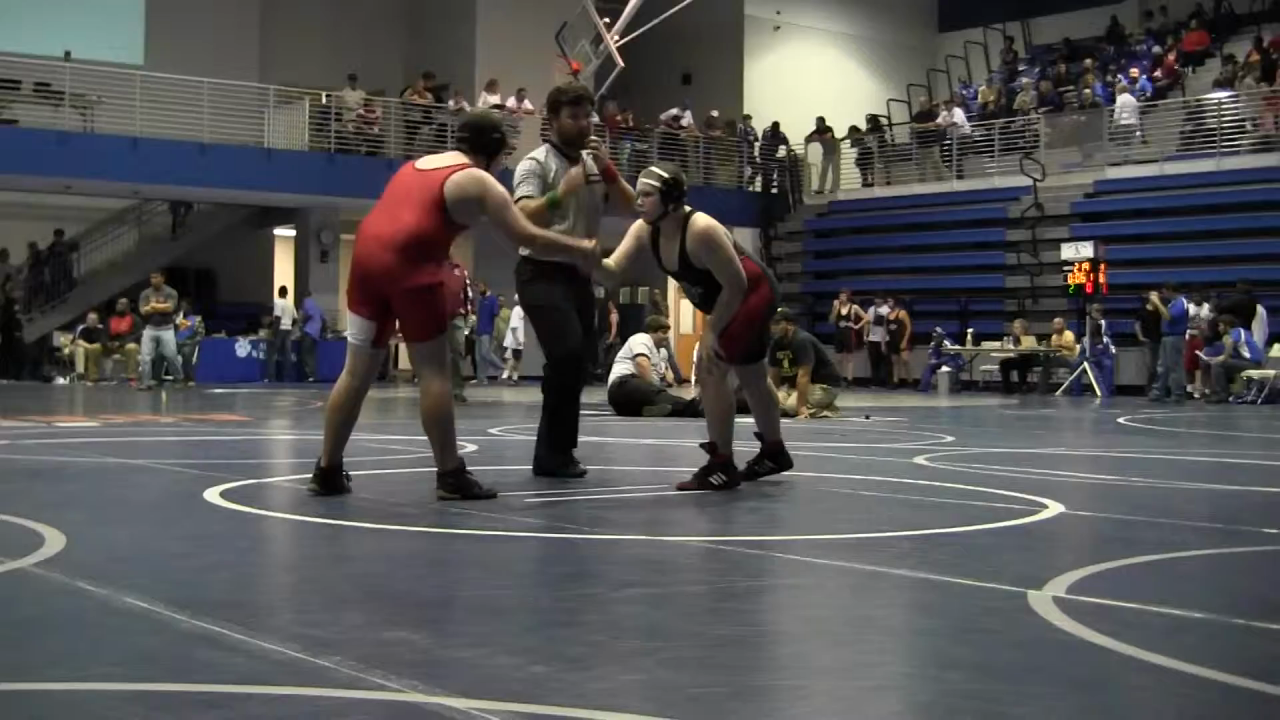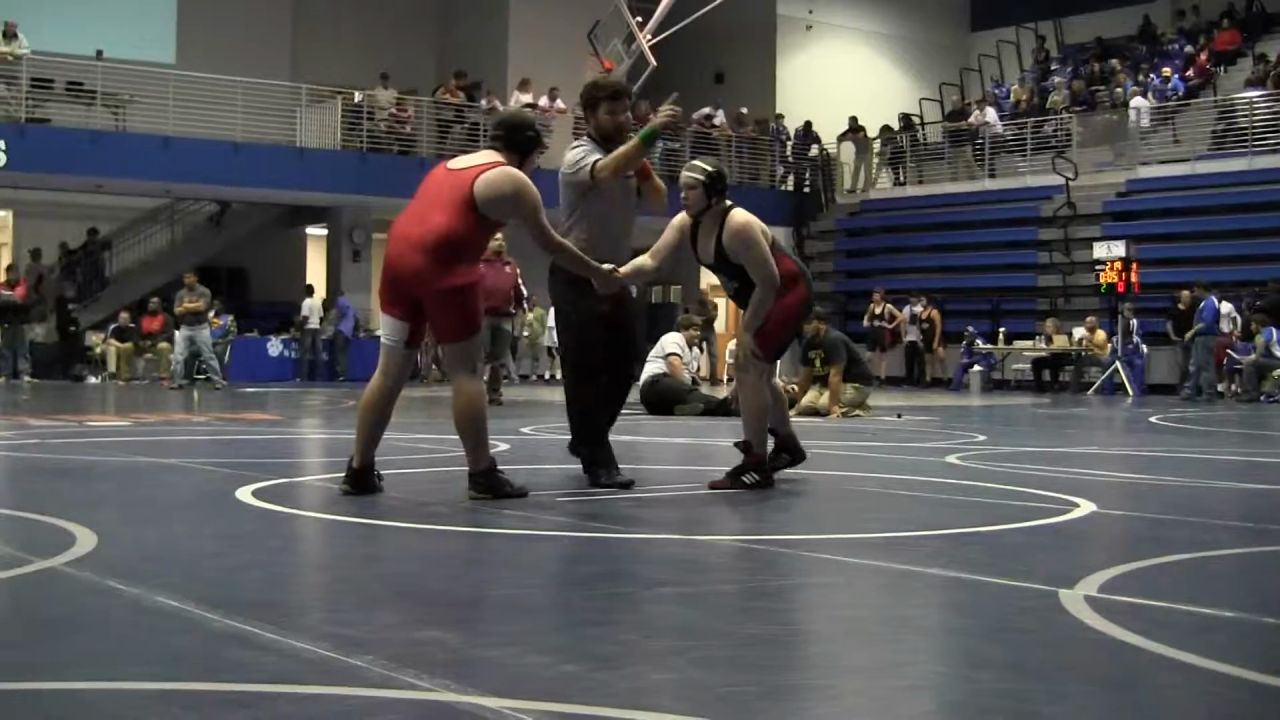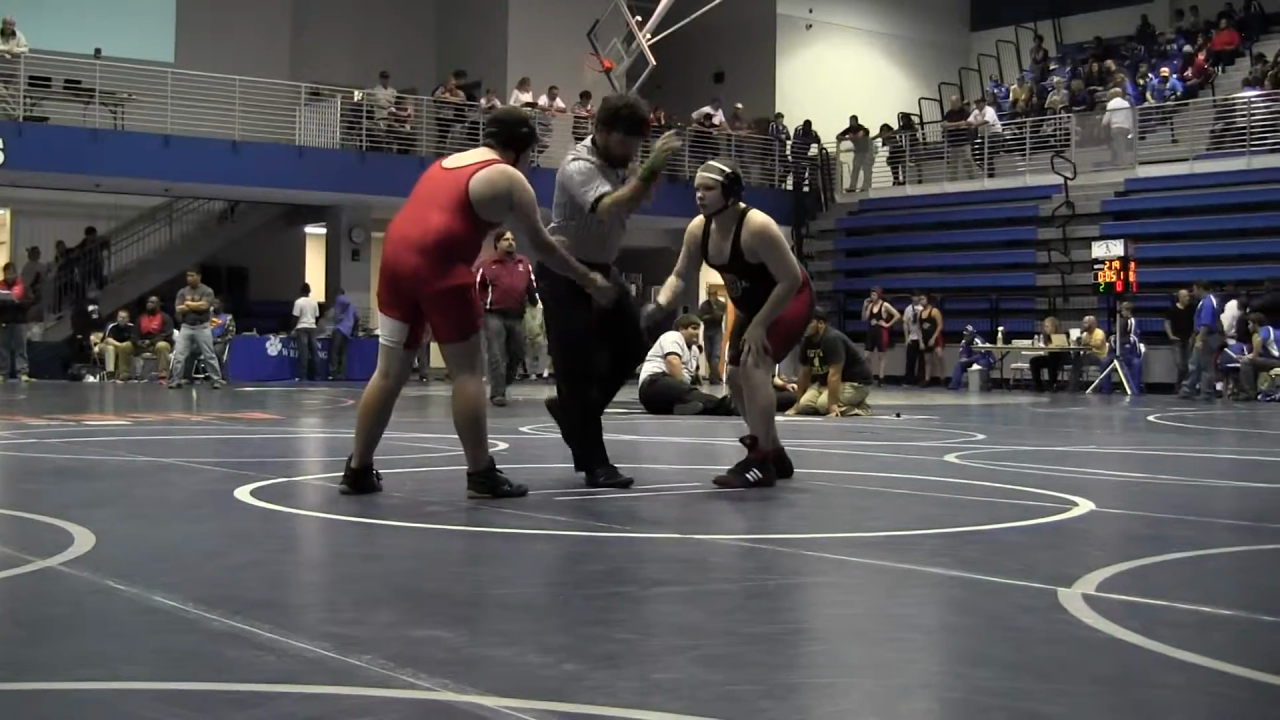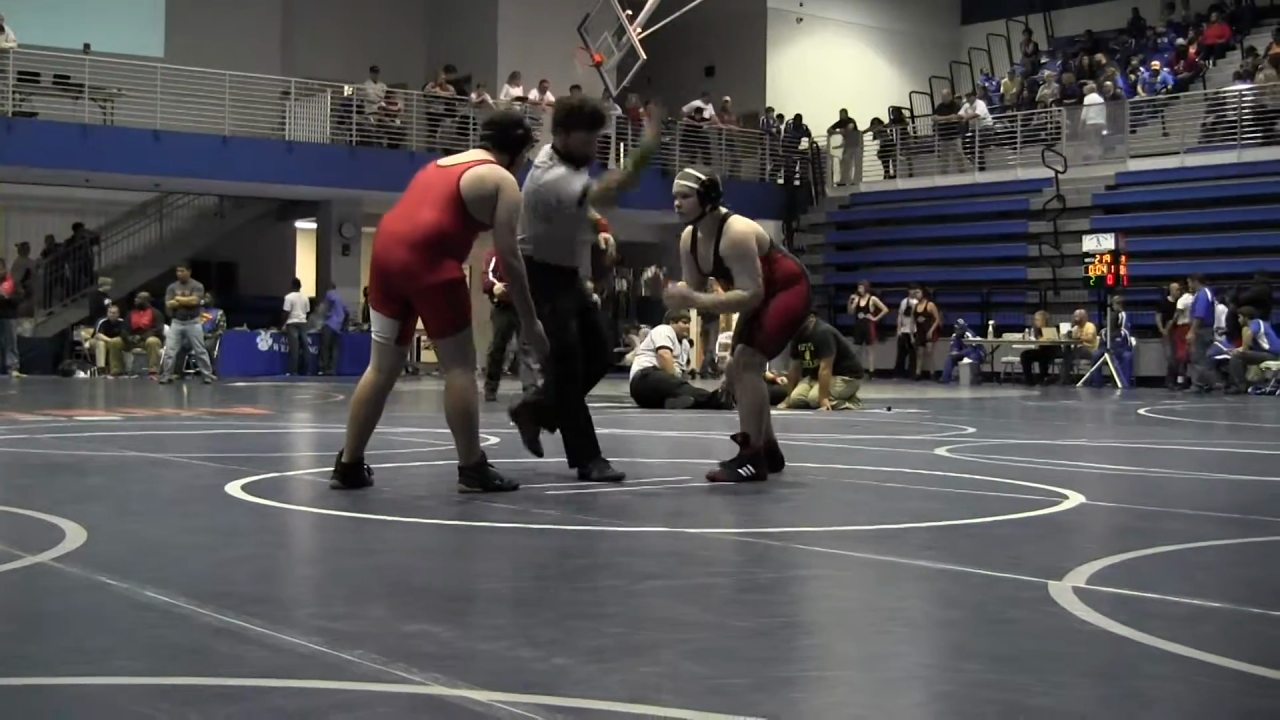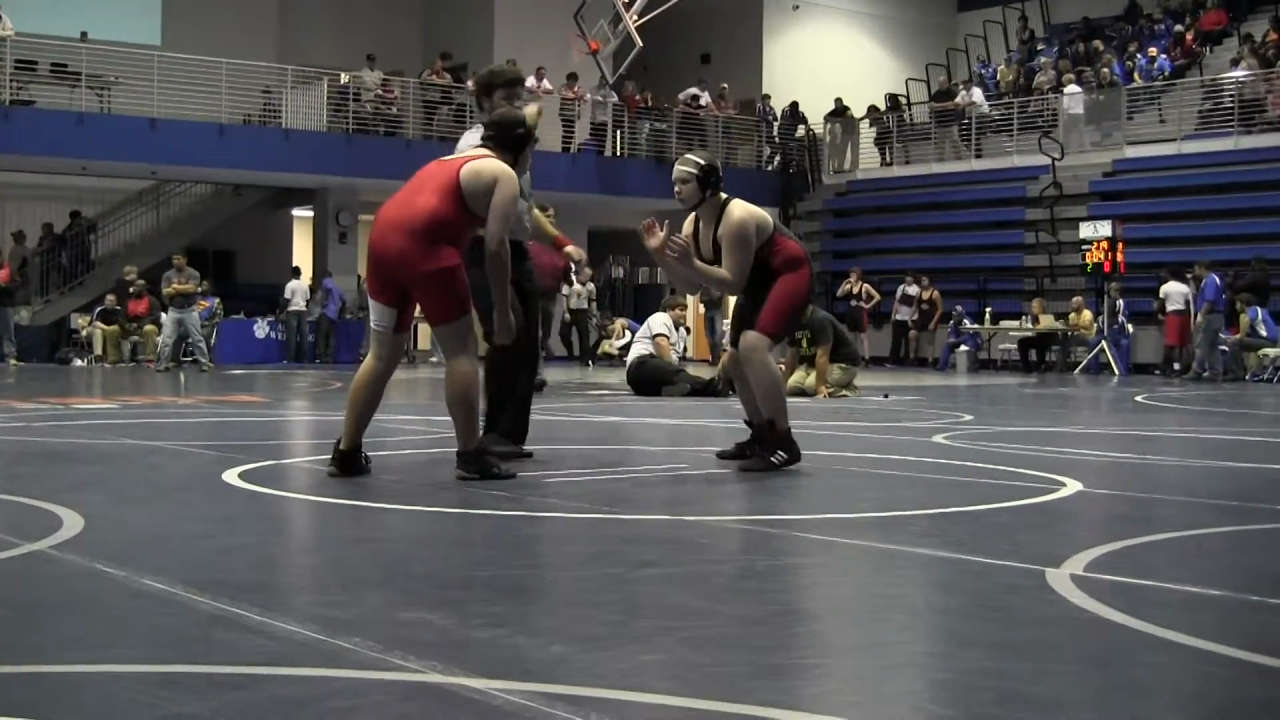
dt=0.4s
person 1, frame 1
left shoulder: (593, 162)
right shoulder: (535, 164)
left elbow: (629, 205)
right elbow: (522, 215)
left wrist: (607, 168)
right wrist: (559, 196)
left hip: (579, 276)
right hip: (542, 274)
left knee: (577, 361)
right knee: (568, 352)
left ankle: (551, 454)
right ankle: (558, 449)
person 1, frame 2
left shoulder: (623, 155)
right shoulder: (579, 157)
left elbow: (659, 200)
right elbow: (610, 168)
left wrist: (643, 165)
right wrist: (650, 132)
right hip: (576, 277)
left knee: (622, 368)
right knee: (584, 371)
left ankle: (588, 445)
right ankle: (599, 463)
person 1, frame 3
left shoulder: (617, 156)
right shoulder: (581, 169)
left elbow: (627, 201)
right elbow: (611, 208)
left wrist: (647, 182)
right wrist: (652, 169)
left hip: (602, 271)
right hip: (564, 276)
left knee: (632, 348)
right knee: (578, 369)
left ankle: (570, 408)
right ankle: (594, 465)
person 1, frame 4
left shoulder: (569, 161)
right shoulder: (548, 177)
right elbow: (598, 196)
left wrist: (601, 230)
right wrist: (640, 160)
left hip: (566, 275)
right hip: (541, 279)
left knee: (599, 359)
right knee: (567, 371)
left ankle: (532, 408)
right ankle: (588, 459)
person 1, frame 5
right shoulder: (475, 144)
left wrist: (562, 243)
left hip: (517, 257)
right hip: (483, 257)
left knee: (526, 350)
right knee: (505, 343)
left ankle: (508, 435)
right ankle: (496, 433)
person 2, frame 1
left shoulder: (417, 165)
right shoulder: (478, 181)
right elbow: (526, 237)
left wrist: (443, 265)
right wrist: (583, 250)
left hip: (367, 254)
right hip: (408, 265)
left knee: (357, 369)
right knee: (434, 371)
left ankle: (327, 470)
right ankle: (450, 476)
person 2, frame 2
left shoulder: (451, 164)
right shoulder: (514, 181)
right elbow: (550, 244)
right wrist: (599, 274)
left hip: (400, 256)
right hip: (441, 265)
left knee: (390, 370)
right knee: (467, 372)
left ankle: (359, 471)
right ankle: (482, 476)
person 2, frame 3
left shoulder: (445, 162)
right shoulder: (508, 177)
right elbow: (542, 244)
right wrist: (591, 283)
left hip: (397, 253)
right hip: (439, 265)
left knee: (389, 370)
right knee: (467, 372)
left ankle: (358, 470)
right ankle: (481, 476)
person 2, frame 4
left shoulder: (441, 164)
right shoulder: (502, 180)
right elbow: (508, 256)
right wrist: (529, 320)
left hip: (387, 251)
right hip: (428, 260)
left knee: (383, 366)
right knee: (460, 365)
left ankle: (348, 465)
right ankle: (472, 469)
person 2, frame 5
left shoulder: (452, 163)
right shoulder: (504, 176)
right elbow: (496, 246)
right wrist: (504, 309)
left hip: (383, 240)
right hip: (423, 246)
left knee: (384, 353)
right knee: (463, 350)
left ankle: (346, 452)
right ankle: (470, 454)
person 3, frame 1
left shoulder: (701, 230)
right shoulder: (645, 230)
left elbow: (736, 284)
right elbow: (613, 270)
left wrist: (711, 331)
left hip: (752, 294)
right hip: (729, 302)
left knee: (710, 366)
right knee: (751, 377)
left ankle: (722, 466)
right ankle: (774, 453)
person 3, frame 2
left shoulder: (739, 225)
right shoulder: (686, 223)
left elbow: (769, 282)
right elbow: (652, 261)
left wrist: (746, 330)
right wrist: (617, 275)
left hip: (789, 292)
right hip: (763, 299)
left knee: (749, 367)
right knee: (756, 372)
left ankle: (756, 465)
right ankle: (787, 444)
person 3, frame 3
left shoulder: (756, 226)
right shoulder: (698, 229)
left elbow: (792, 278)
right elbow: (680, 276)
left wrist: (760, 324)
right wrist: (660, 304)
left hip: (789, 299)
right hip: (751, 304)
left knee: (754, 366)
right knee: (737, 378)
left ankle: (760, 462)
right ankle: (775, 457)
person 3, frame 4
left shoulder: (736, 234)
right shoulder: (689, 237)
left elbow: (750, 296)
right elbow: (693, 288)
left wrist: (695, 300)
right wrist: (671, 291)
left hip: (788, 292)
right hip: (761, 300)
left knee: (747, 363)
right knee: (737, 372)
left ankle: (752, 457)
right ankle: (768, 451)
person 3, frame 5
left shoulder: (736, 218)
right shoulder: (692, 224)
left elbow: (732, 284)
right elbow: (695, 284)
left wrist: (689, 261)
right wrist: (662, 255)
left hip: (789, 275)
right hip: (758, 283)
left knee: (752, 346)
right knee: (734, 363)
left ankle: (782, 442)
right ankle: (761, 433)
